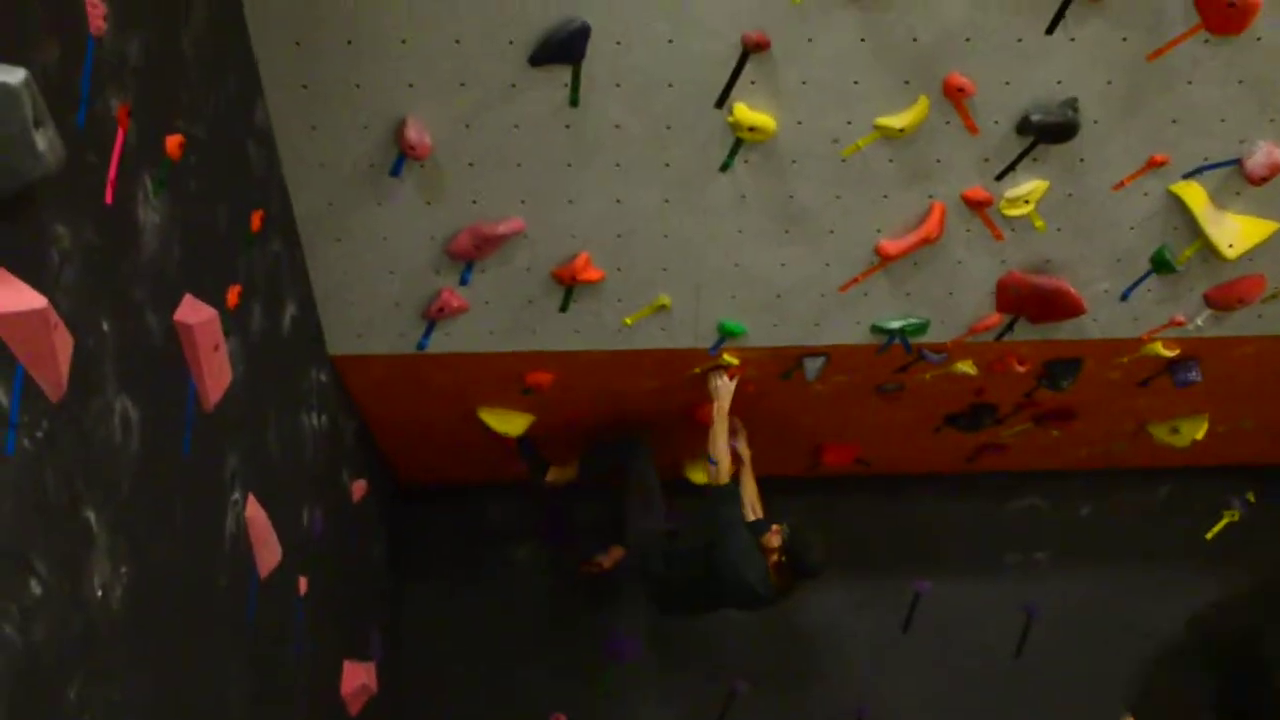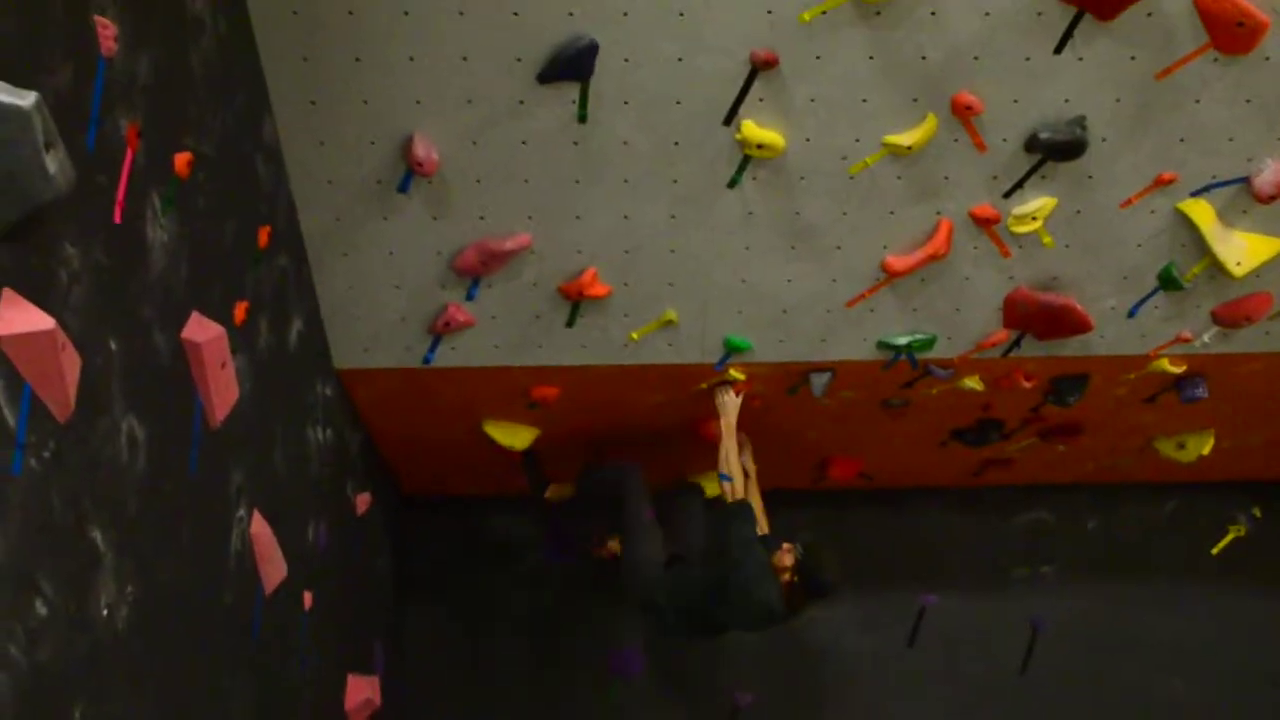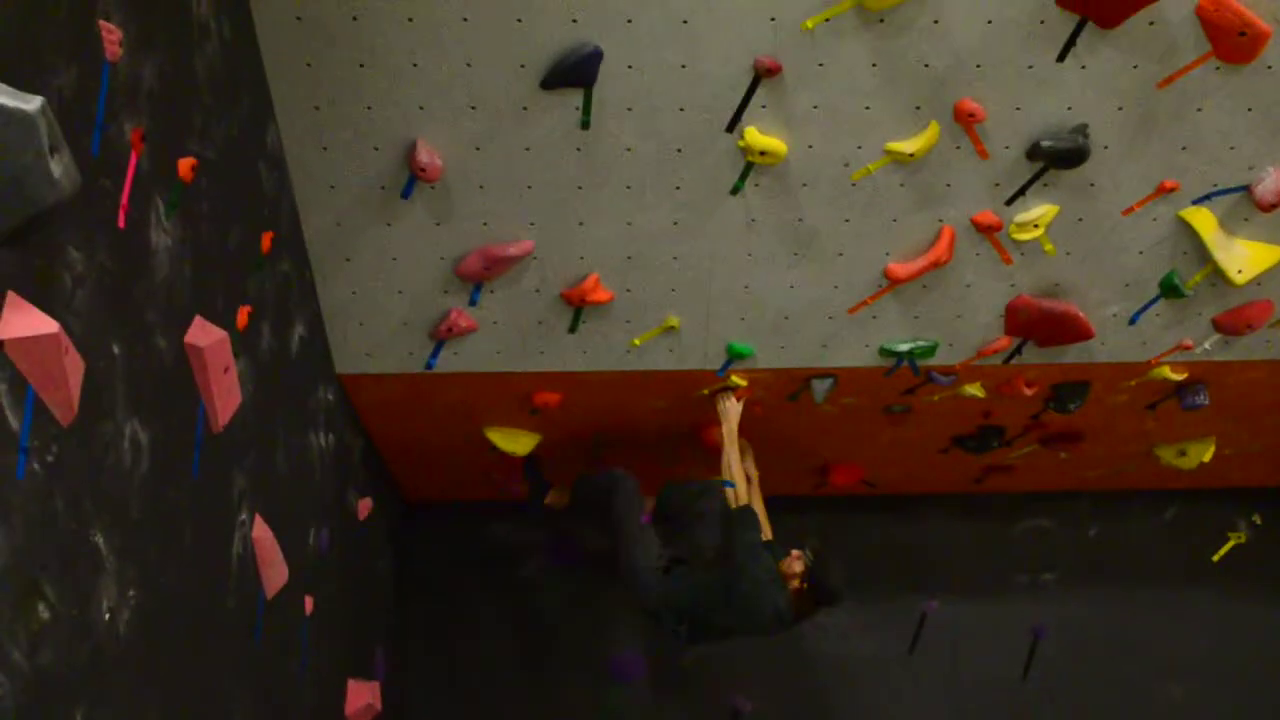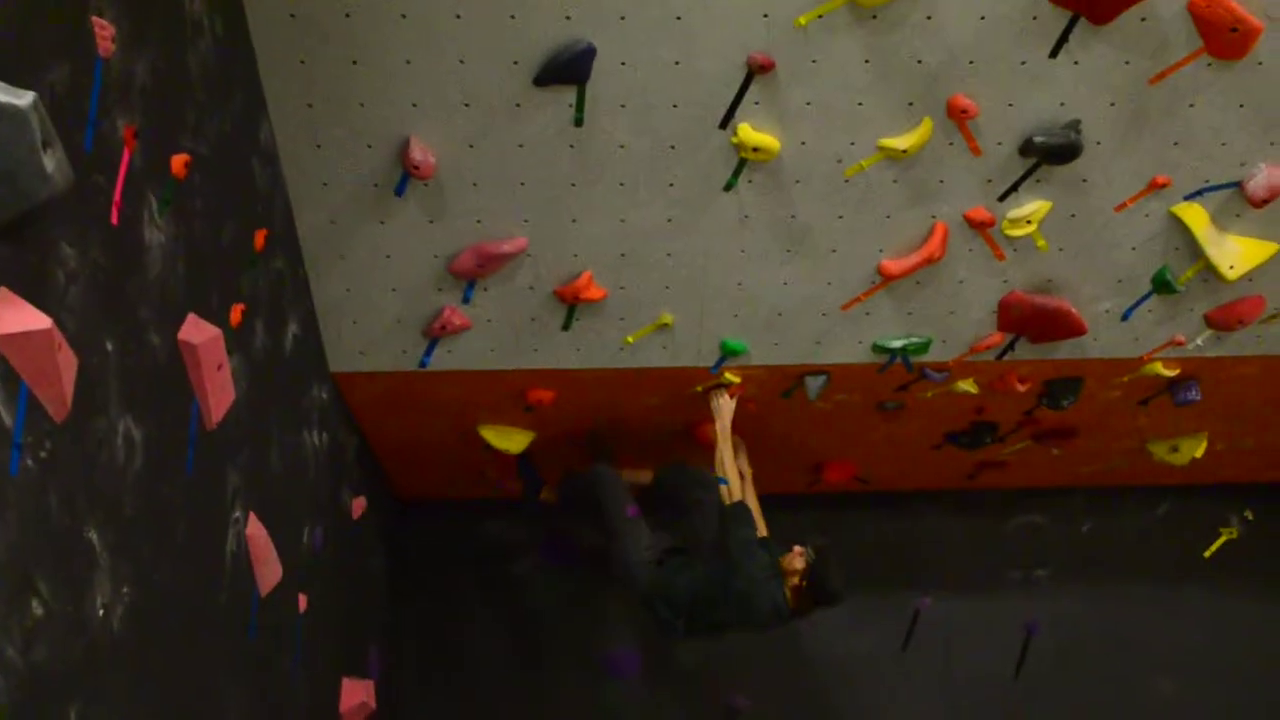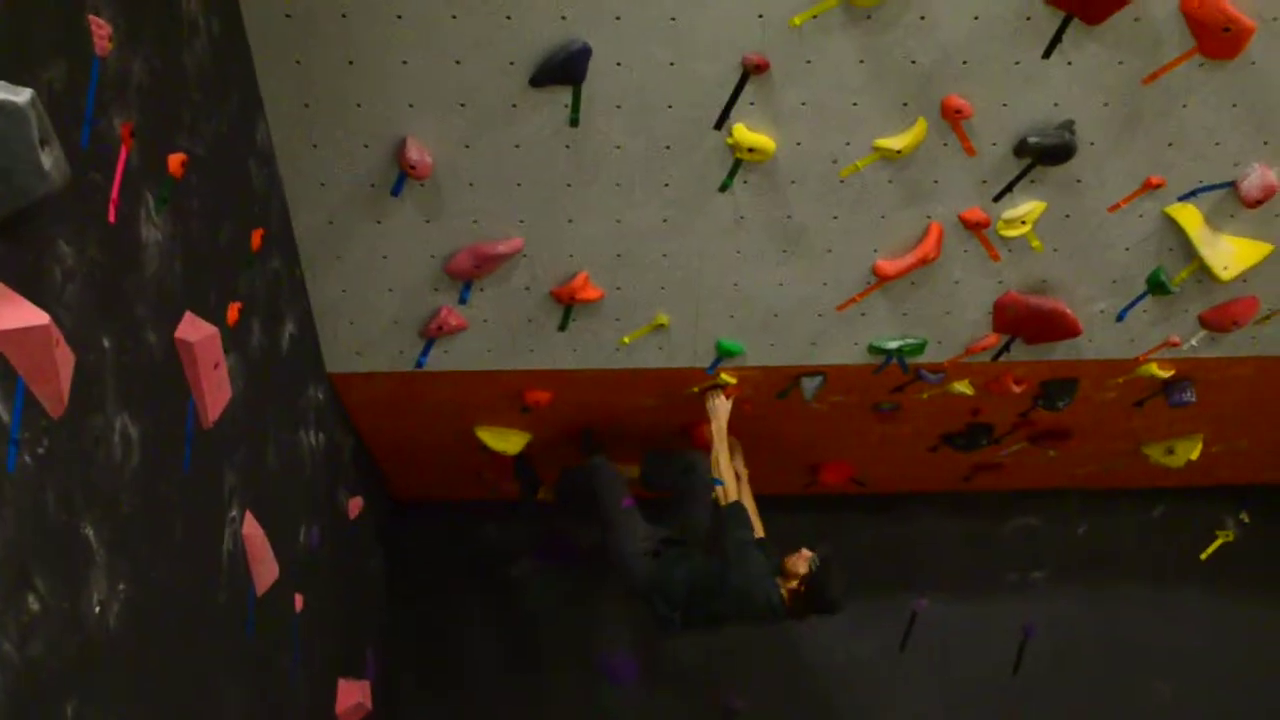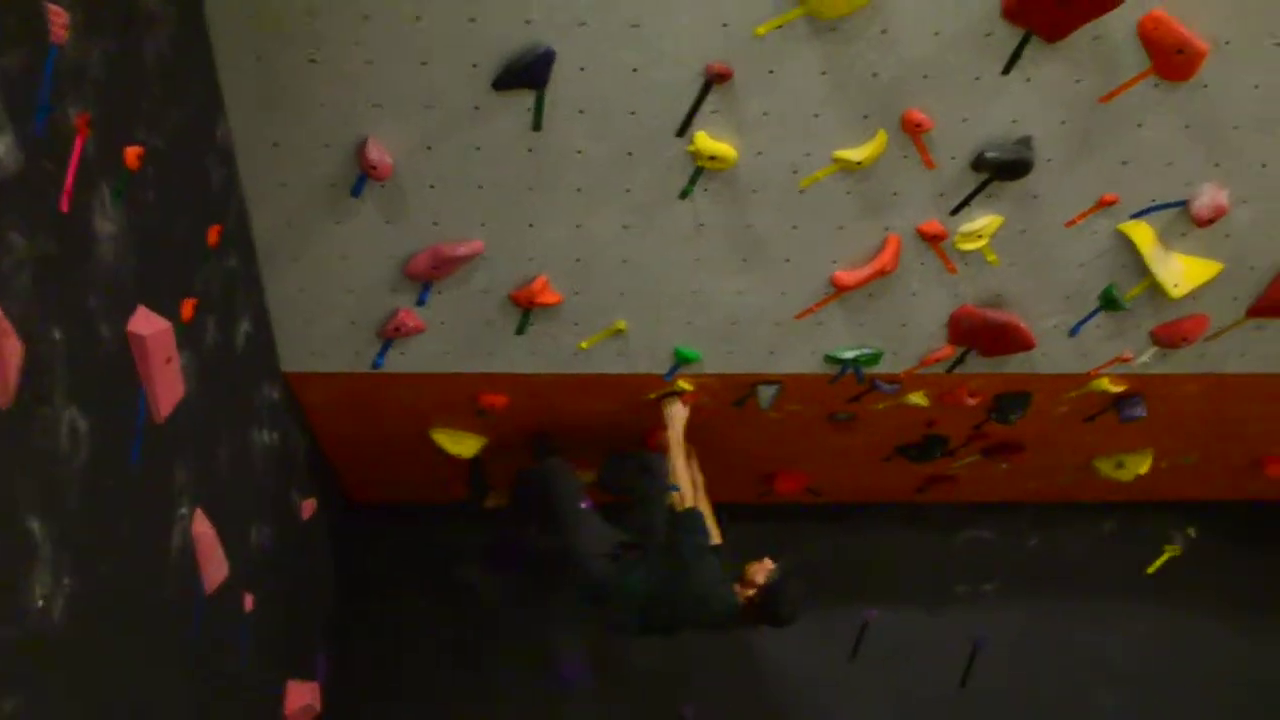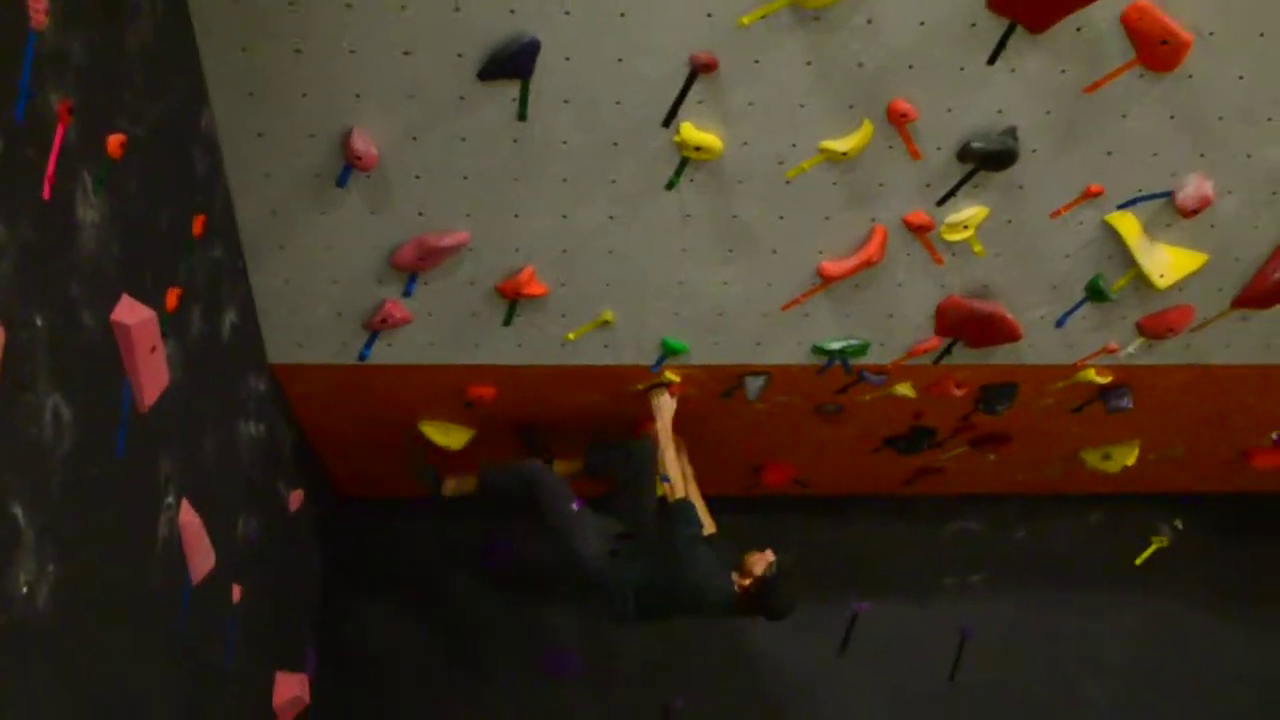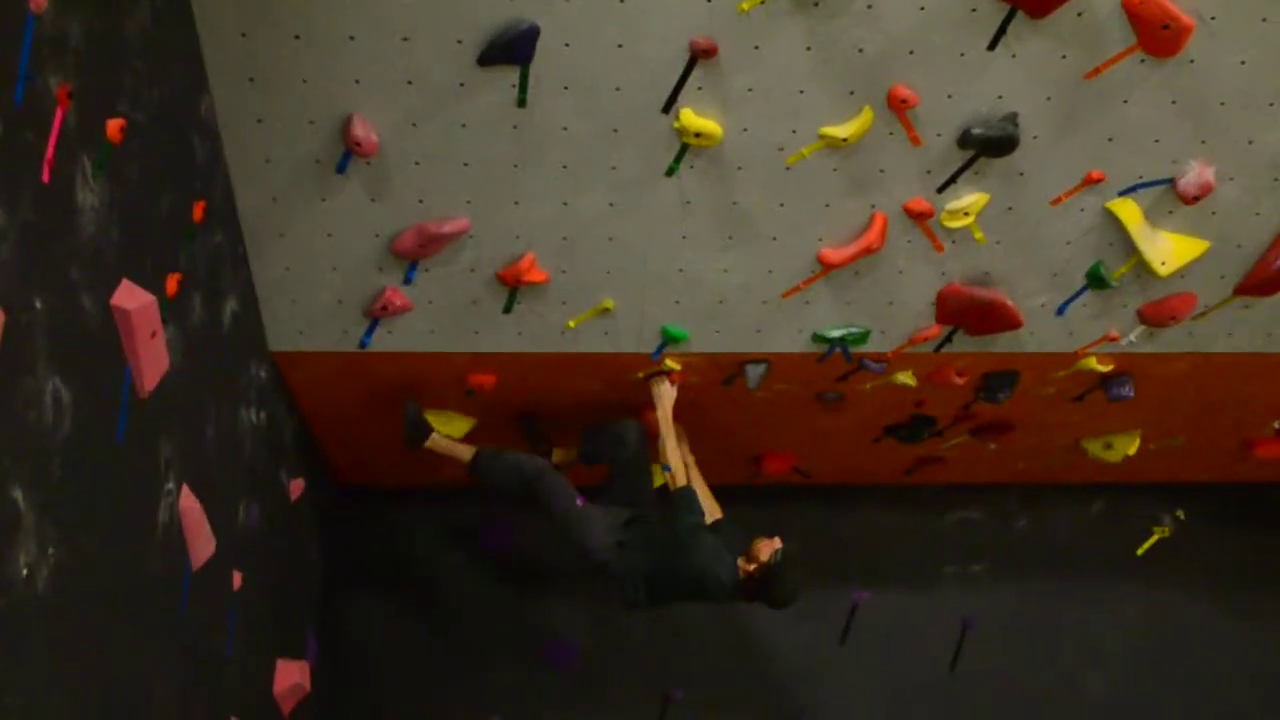
dt=0.2s
person 1, frame 1
left shoulder: (739, 562)
right shoulder: (767, 577)
left elbow: (720, 477)
right elbow: (753, 514)
left wrist: (721, 405)
right wrist: (744, 455)
left hip: (655, 564)
right hip: (675, 552)
left knee: (633, 453)
left ankle: (550, 474)
right ankle: (617, 553)
person 1, frame 2
left shoulder: (754, 583)
right shoulder: (774, 594)
left elbow: (734, 497)
right elbow: (760, 531)
left wrist: (728, 422)
right wrist: (750, 470)
left hip: (660, 586)
right hip: (690, 572)
left knee: (626, 477)
right knee: (690, 495)
left ankle: (550, 492)
right ankle: (618, 543)
person 1, frame 3
left shoulder: (760, 587)
left elbow: (740, 507)
right elbow: (762, 538)
left wrist: (731, 428)
right wrist: (752, 476)
left hip: (660, 586)
right hip: (695, 572)
left knee: (617, 482)
left ankle: (553, 498)
person 1, frame 4
left shoulder: (756, 588)
right shoulder: (772, 580)
left elbow: (734, 503)
right elbow: (759, 535)
left wrist: (723, 426)
right wrist: (745, 473)
left hip: (656, 574)
right hip: (689, 560)
left knee: (602, 480)
left ankle: (553, 494)
right ankle: (622, 477)
person 1, frame 5
left shoulder: (751, 587)
right shoulder: (769, 582)
left elbow: (727, 499)
right elbow: (756, 536)
left wrist: (718, 425)
right wrist: (741, 474)
left hip: (653, 567)
right hip: (687, 554)
left knee: (599, 471)
right knee: (696, 465)
right ankle: (622, 473)
person 1, frame 6
left shoulder: (706, 587)
right shoulder: (732, 585)
left elbow: (683, 504)
right elbow: (714, 541)
left wrist: (675, 431)
right wrist: (698, 482)
left hip: (611, 569)
right hip: (645, 556)
left knee: (554, 471)
right knee: (655, 467)
left ankle: (510, 500)
person 1, frame 7
left shoulder: (704, 578)
right shoulder: (726, 563)
left elbow: (676, 495)
right elbow: (708, 530)
left wrist: (663, 422)
right wrist: (685, 471)
left hip: (612, 561)
right hip: (642, 541)
left knee: (536, 476)
right knee: (641, 451)
left ankle: (450, 486)
right ankle: (557, 467)
person 1, frame 8
left shoulder: (706, 565)
right shoulder: (734, 546)
left elbow: (677, 483)
right elbow: (713, 516)
left wrist: (664, 411)
right wrist: (688, 458)
left hip: (615, 547)
right hip: (642, 523)
left knee: (534, 472)
right knee: (629, 432)
left ankle: (429, 439)
right ankle: (553, 455)
